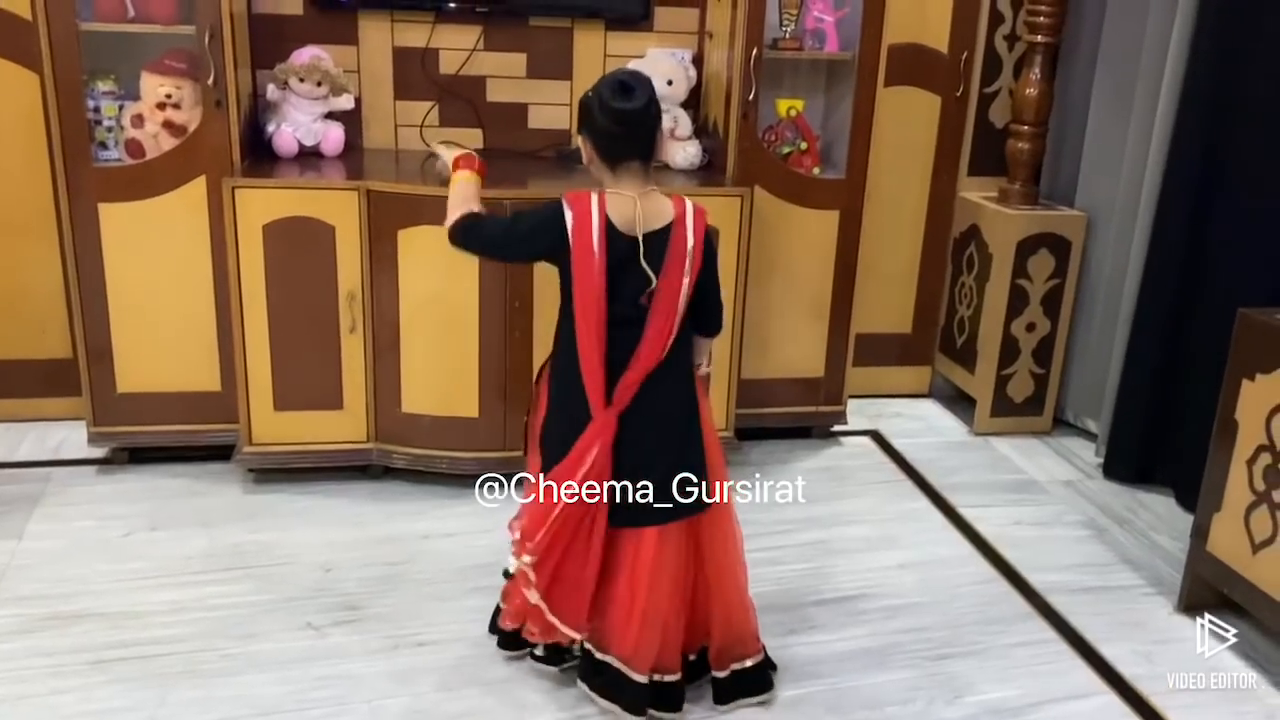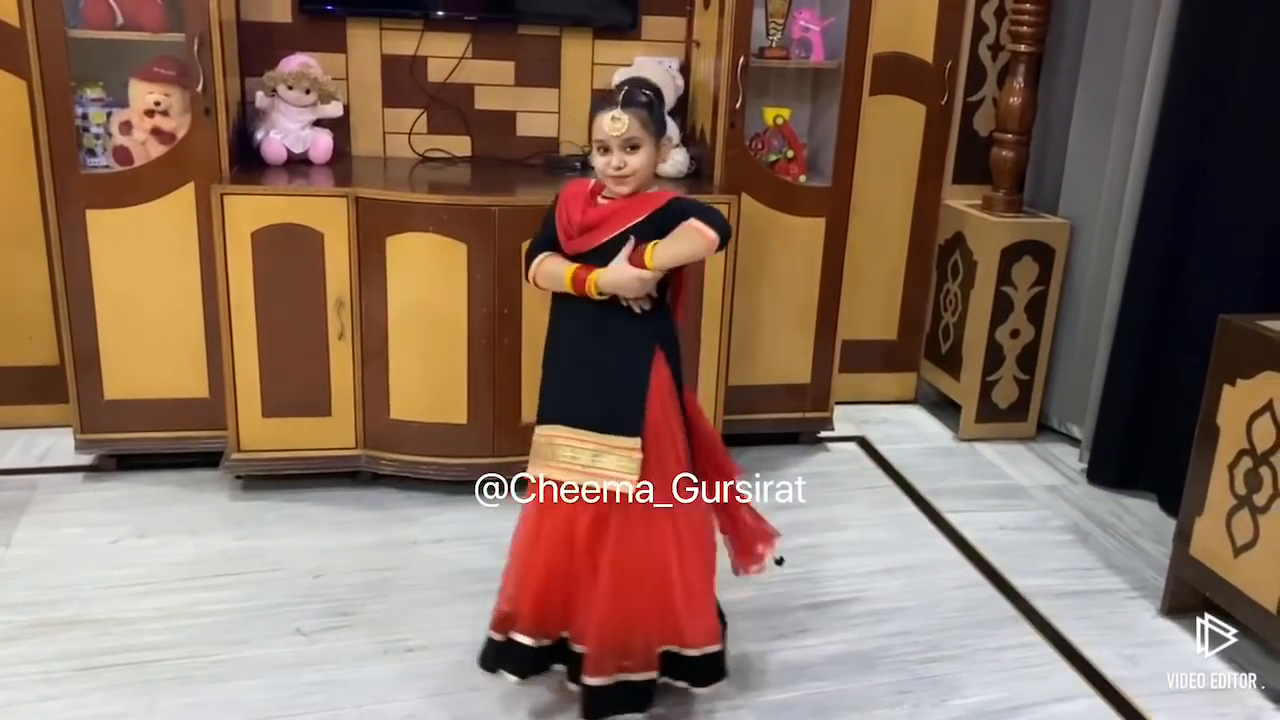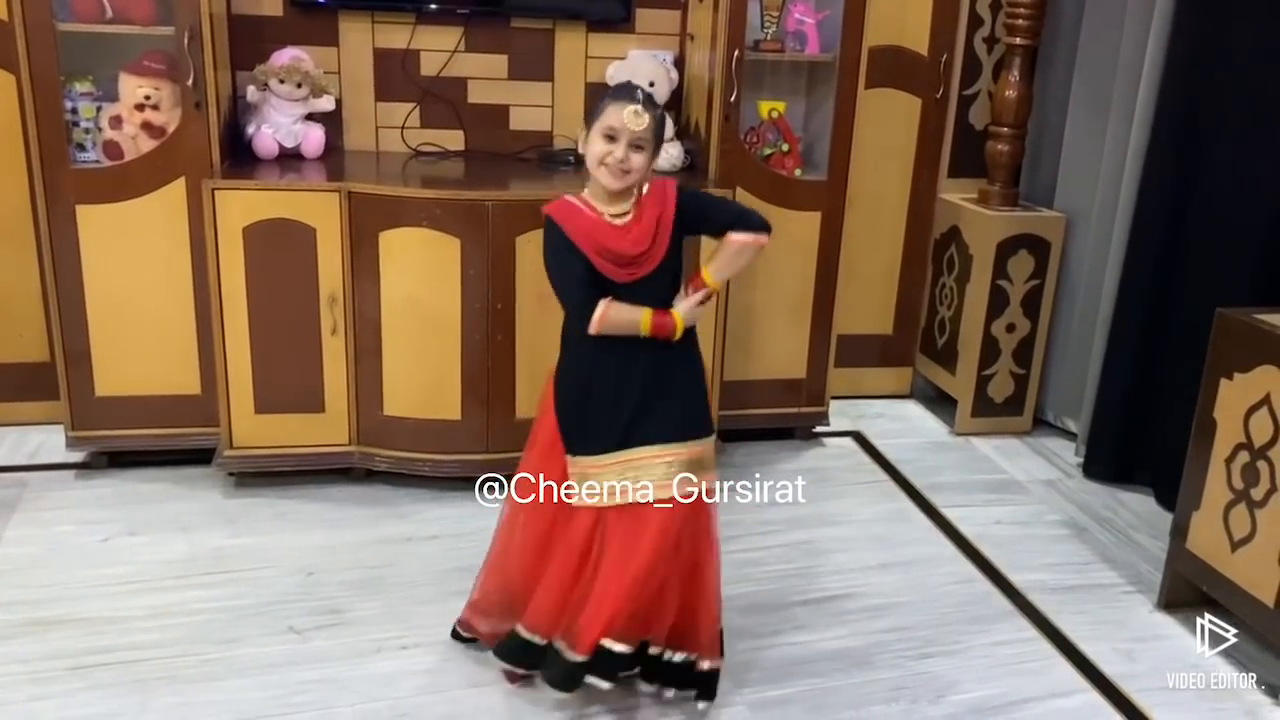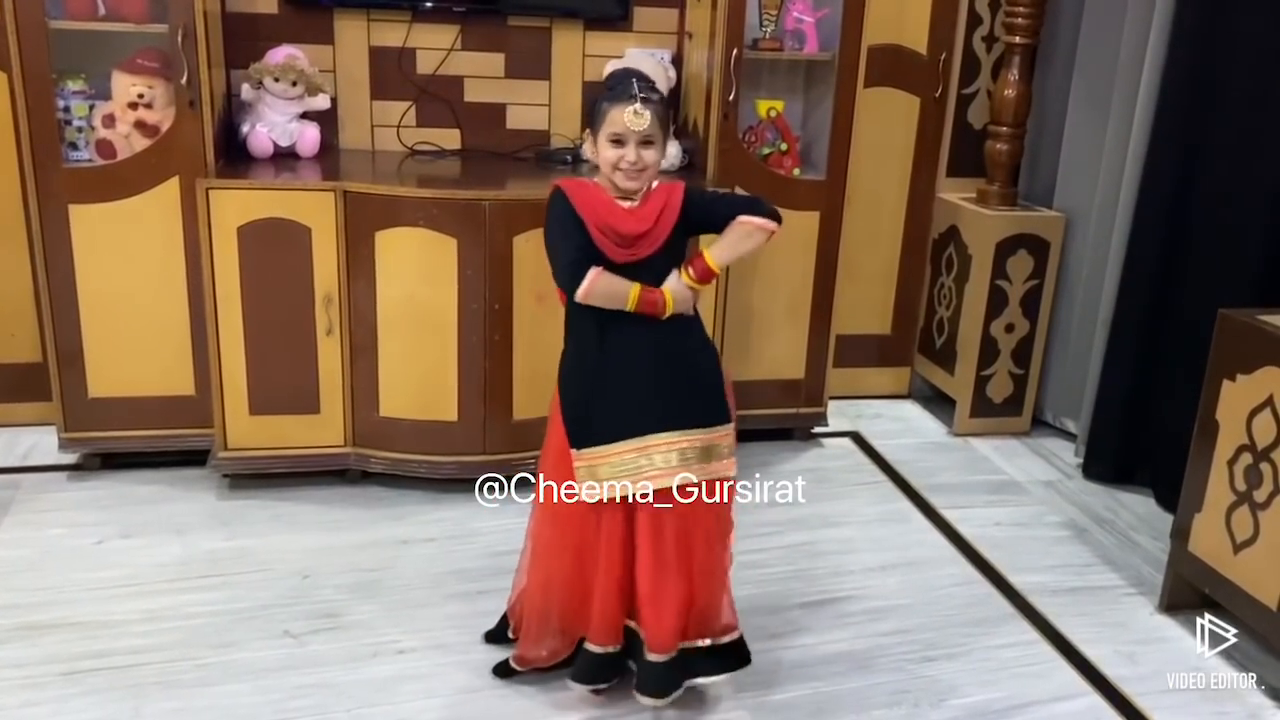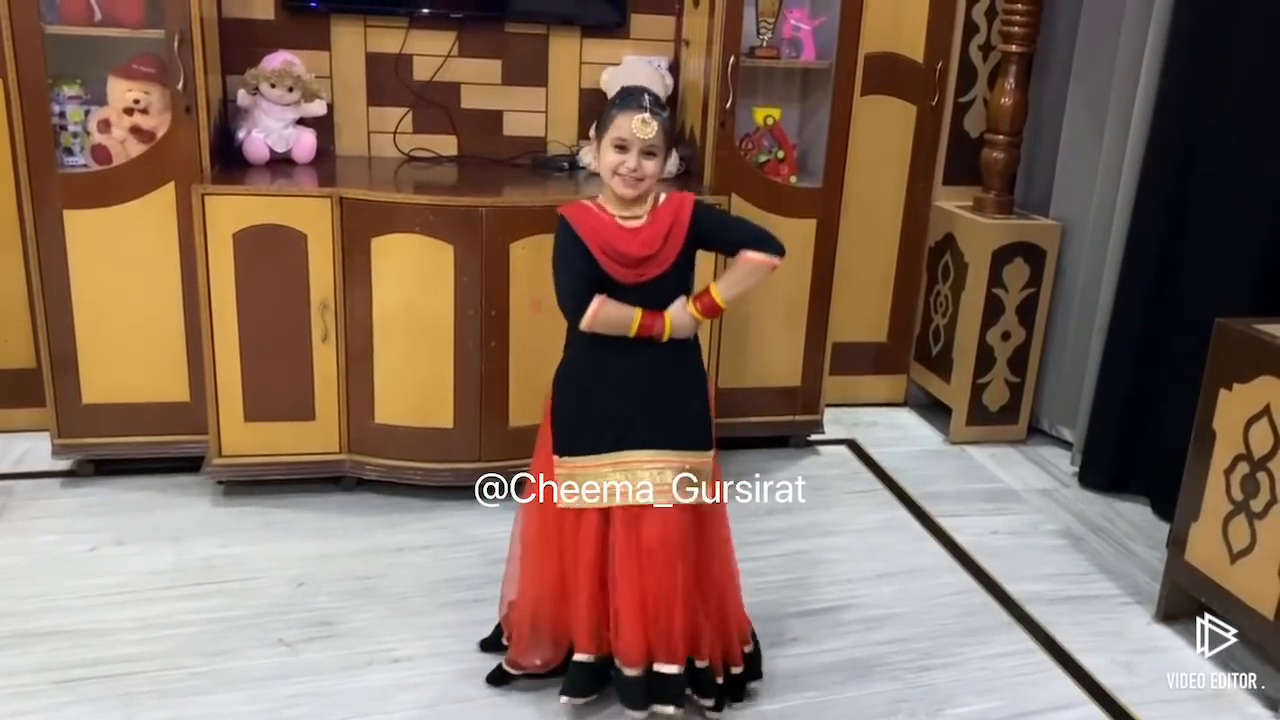
dt=1s
person 1, frame 1
left shoulder: (568, 220)
right shoulder: (692, 225)
left elbow: (466, 233)
right elbow: (707, 323)
left wrist: (463, 168)
right wrist: (700, 358)
left hip: (579, 409)
right hip: (663, 415)
left knee: (570, 522)
right knee: (663, 530)
left ankle: (553, 628)
right ankle: (653, 657)
person 1, frame 2
left shoulder: (669, 211)
right shoulder: (573, 199)
left elbow: (712, 229)
right elbow: (537, 264)
left wrist: (639, 265)
right wrist: (600, 280)
left hip: (638, 381)
right hip: (573, 377)
left knee: (637, 518)
right knee: (570, 511)
left ankle: (639, 650)
right ankle: (571, 628)
person 1, frame 3
left shoulder: (671, 202)
right shoulder: (562, 220)
left elbow: (752, 229)
right elbow: (587, 312)
left wrist: (699, 290)
right wrist: (667, 321)
left hip: (668, 395)
right hip: (591, 396)
left knee: (663, 525)
right knee: (566, 522)
left ankle: (646, 638)
right ankle: (548, 634)
person 1, frame 4
left shoulder: (678, 202)
right shoulder: (568, 202)
left elbow: (762, 217)
right elbow: (579, 280)
left wrist: (695, 275)
right wrist: (659, 301)
left hip: (678, 390)
right hip: (598, 392)
left knee: (678, 522)
right knee: (594, 521)
left ankle: (669, 646)
right ankle: (590, 637)
person 1, frame 5
left shoulder: (685, 215)
right shoulder: (575, 221)
left elbow: (765, 249)
right elbow: (580, 308)
left wrist: (702, 307)
right wrist: (662, 324)
left hip: (670, 409)
right hip: (590, 409)
left knee: (664, 540)
right knee: (579, 536)
left ankle: (660, 665)
right ankle: (576, 648)
